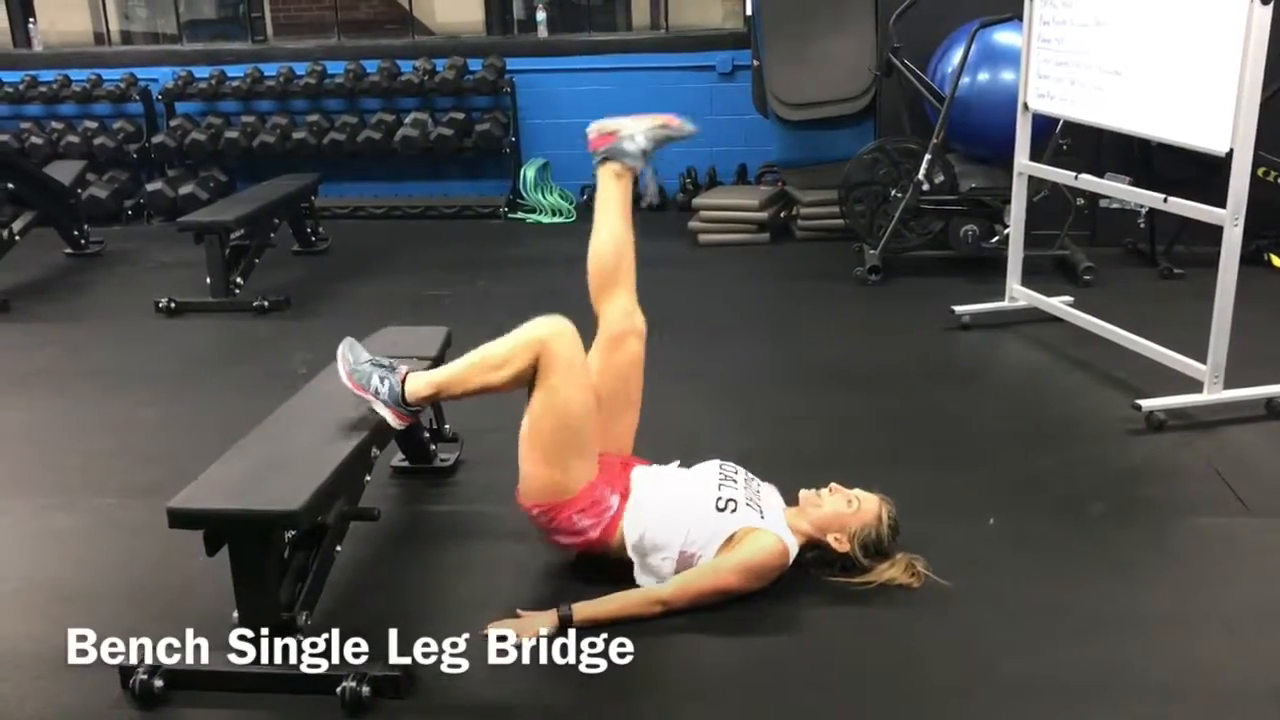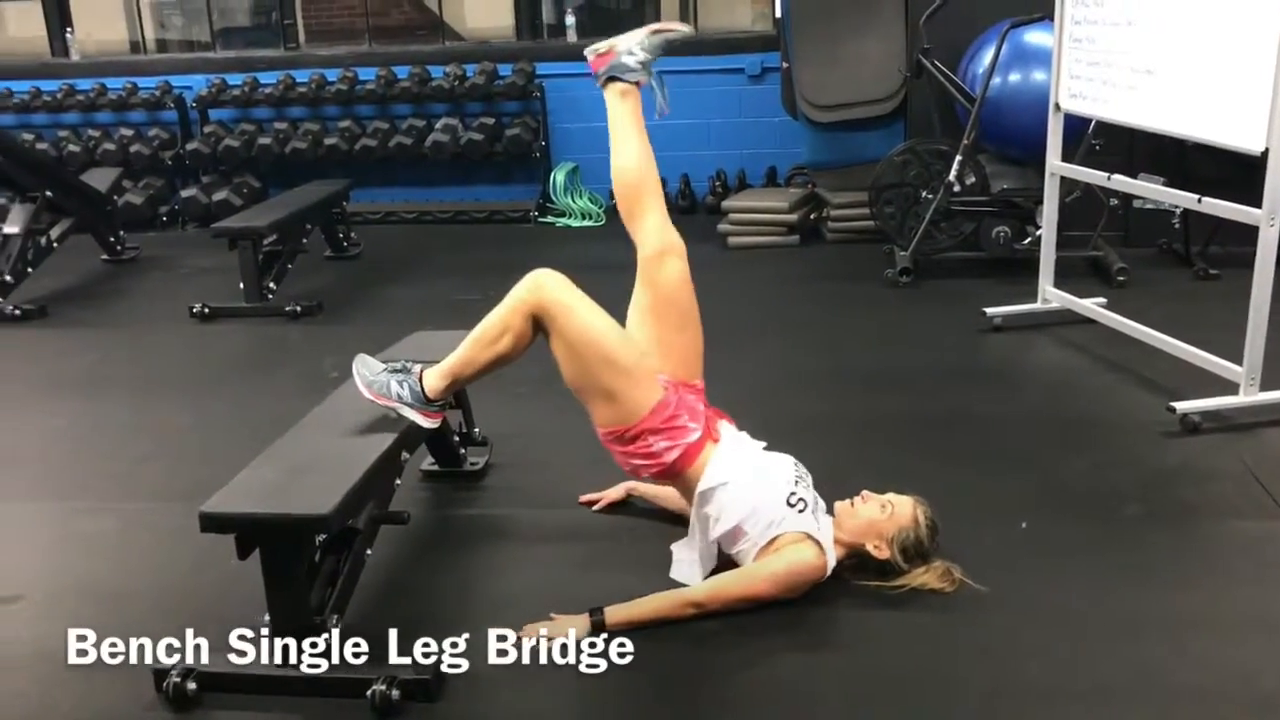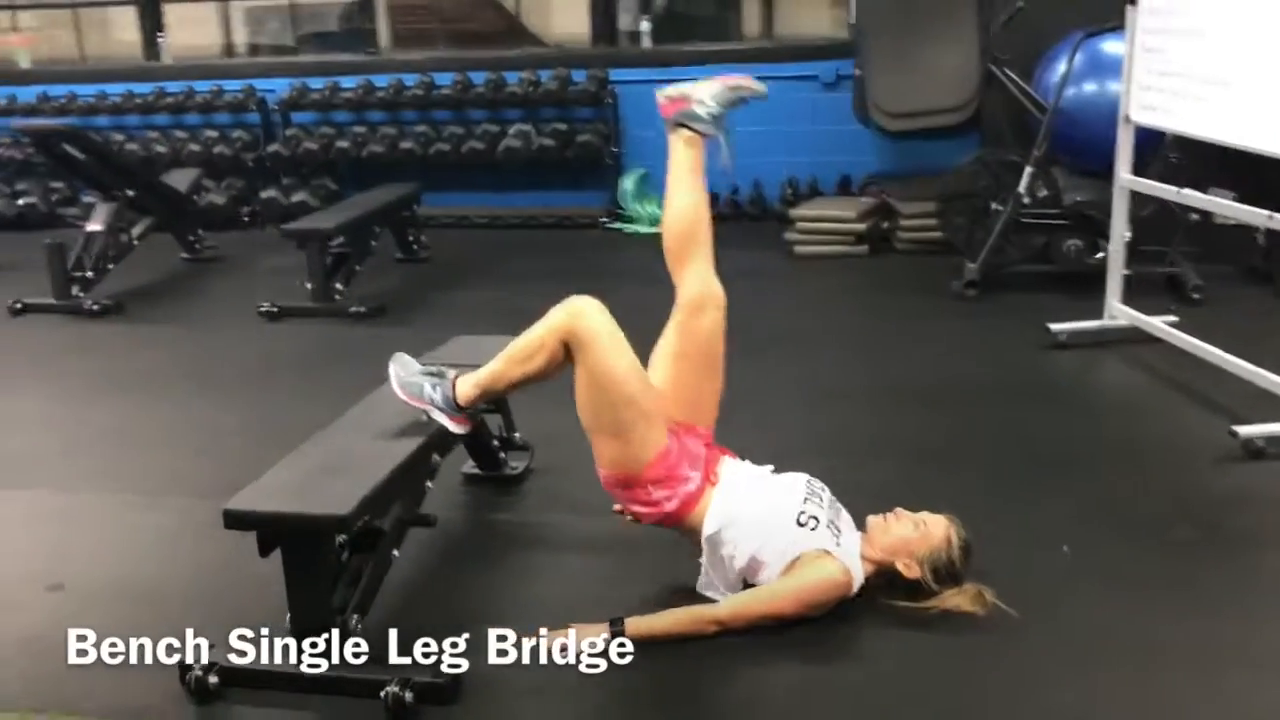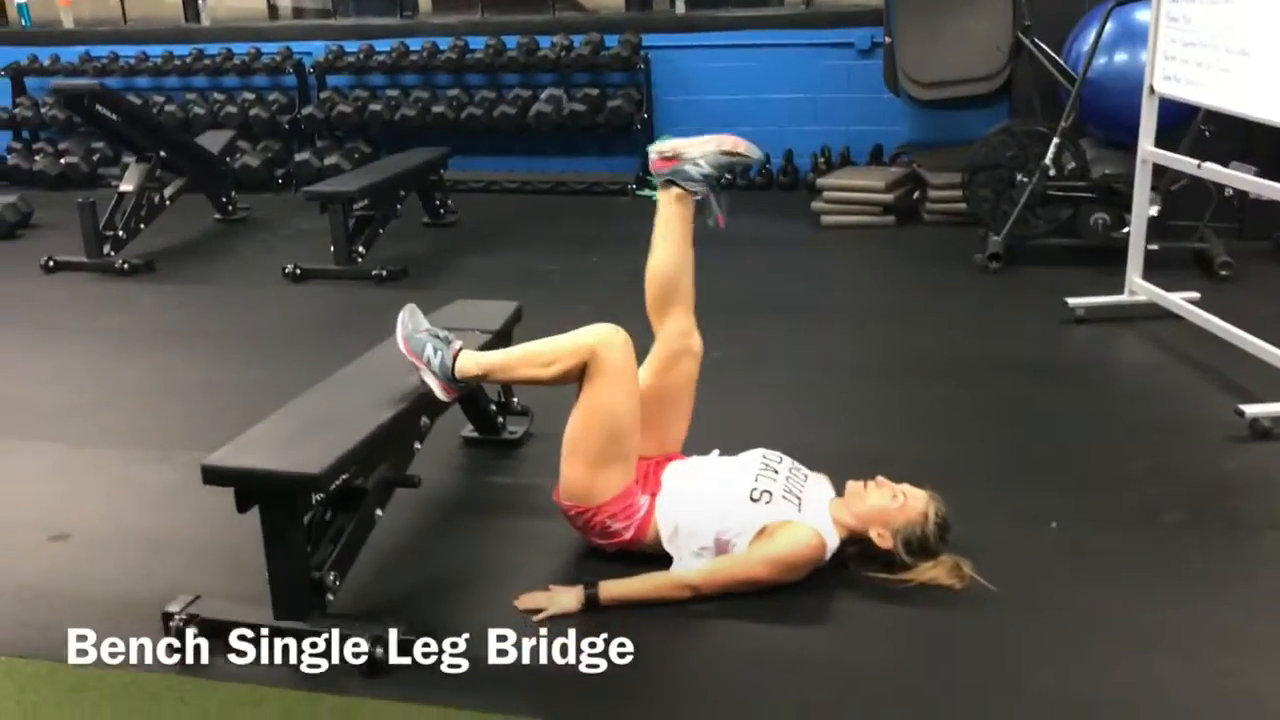
dt=0.5s
person 1, frame 1
left shoulder: (771, 551)
right shoulder: (770, 509)
left elbow: (664, 598)
left wrist: (559, 619)
left hip: (581, 511)
right hip: (611, 481)
left knee: (555, 335)
left ankle: (407, 392)
person 1, frame 2
left shoulder: (810, 559)
right shoulder: (813, 519)
left elbow: (699, 601)
left wrist: (593, 622)
left hip: (659, 428)
right hip: (676, 415)
left knee: (543, 289)
right knee: (660, 246)
left ankle: (427, 391)
person 1, frame 3
left shoulder: (834, 576)
right shoulder: (840, 534)
left elbow: (718, 618)
left wrist: (613, 631)
left hip: (665, 478)
right hip: (693, 461)
left knee: (581, 316)
right knee: (701, 296)
left ankle: (460, 397)
person 1, frame 4
left shoulder: (807, 545)
right shoulder: (820, 494)
left elbow: (693, 585)
left wrist: (587, 597)
left hip: (618, 510)
right hip: (651, 478)
left knee: (609, 342)
left ankle: (458, 368)
